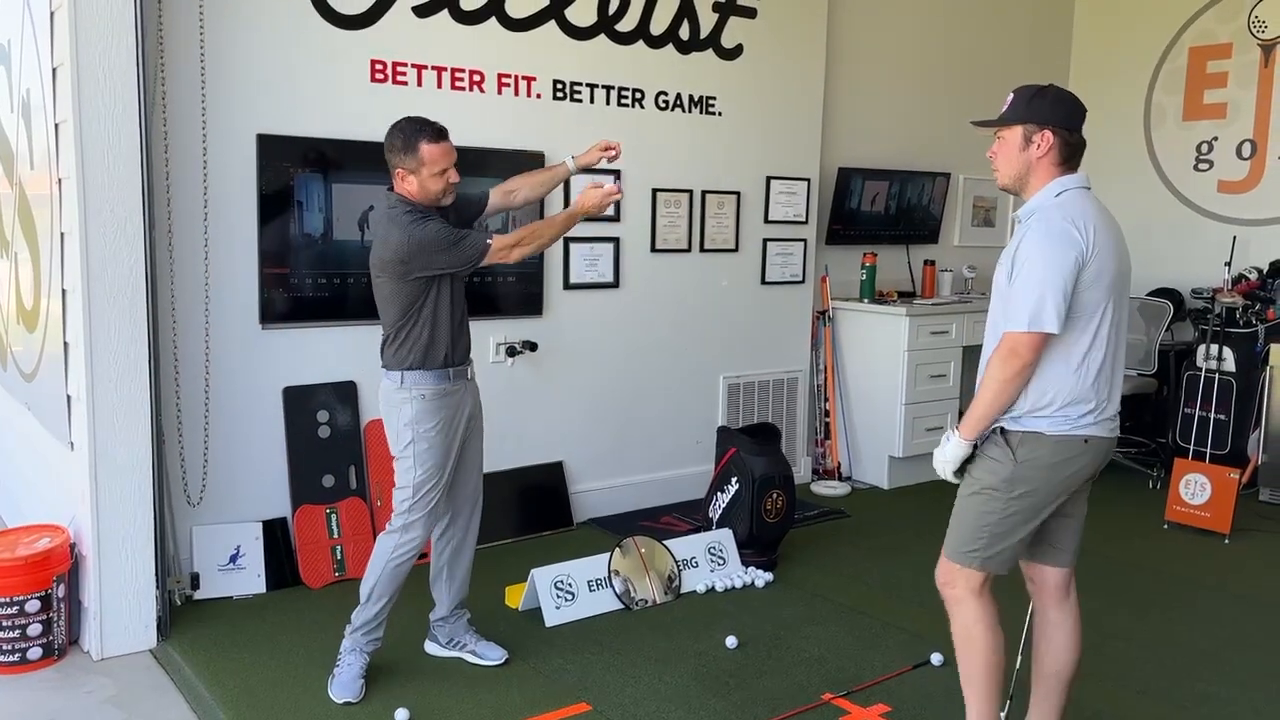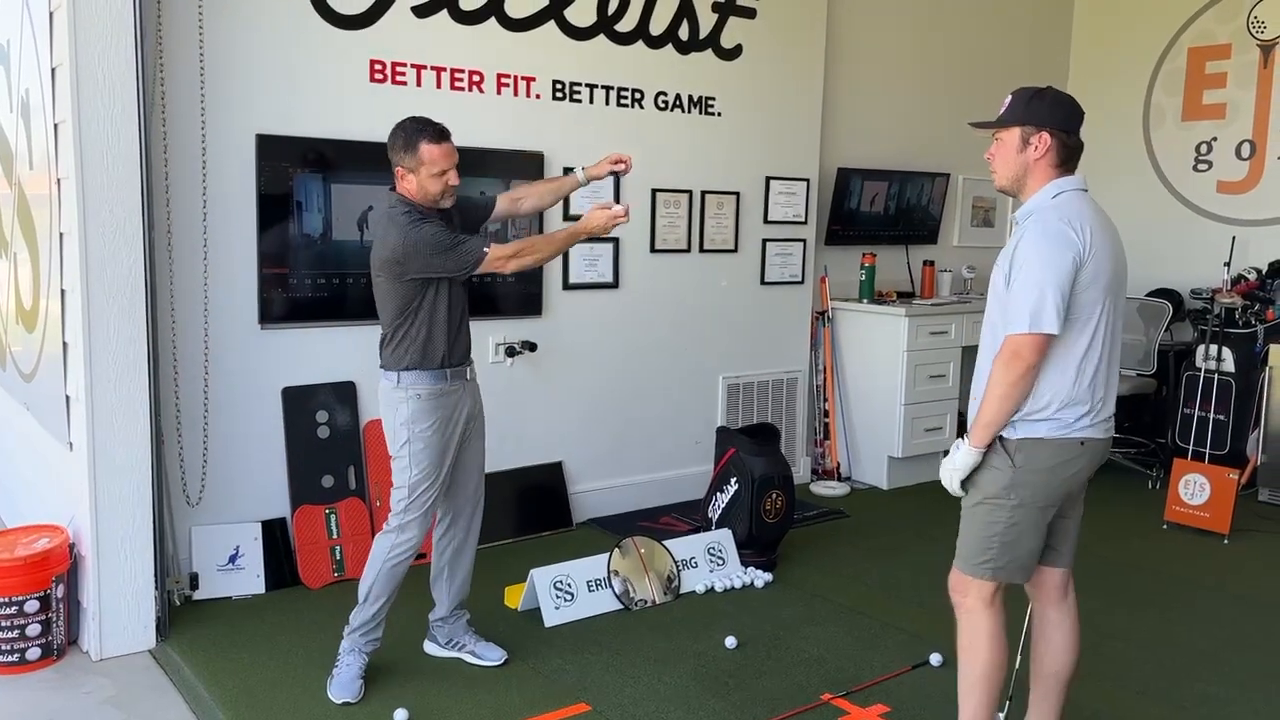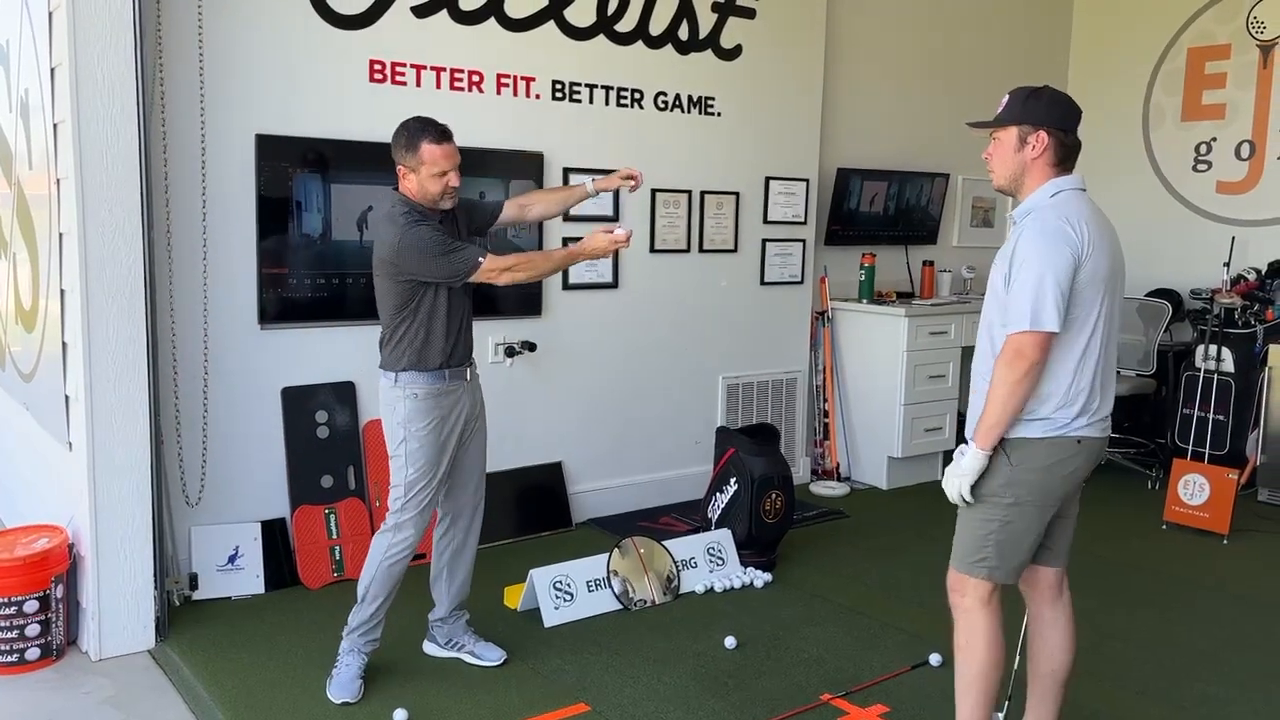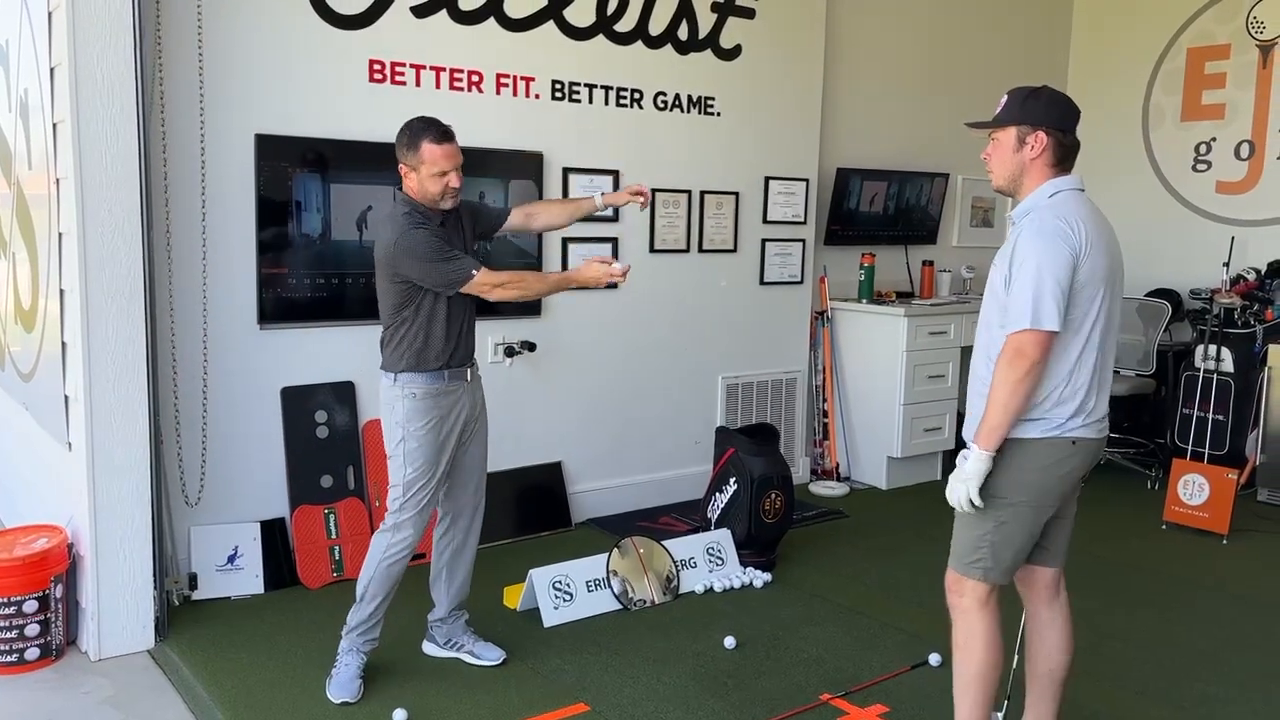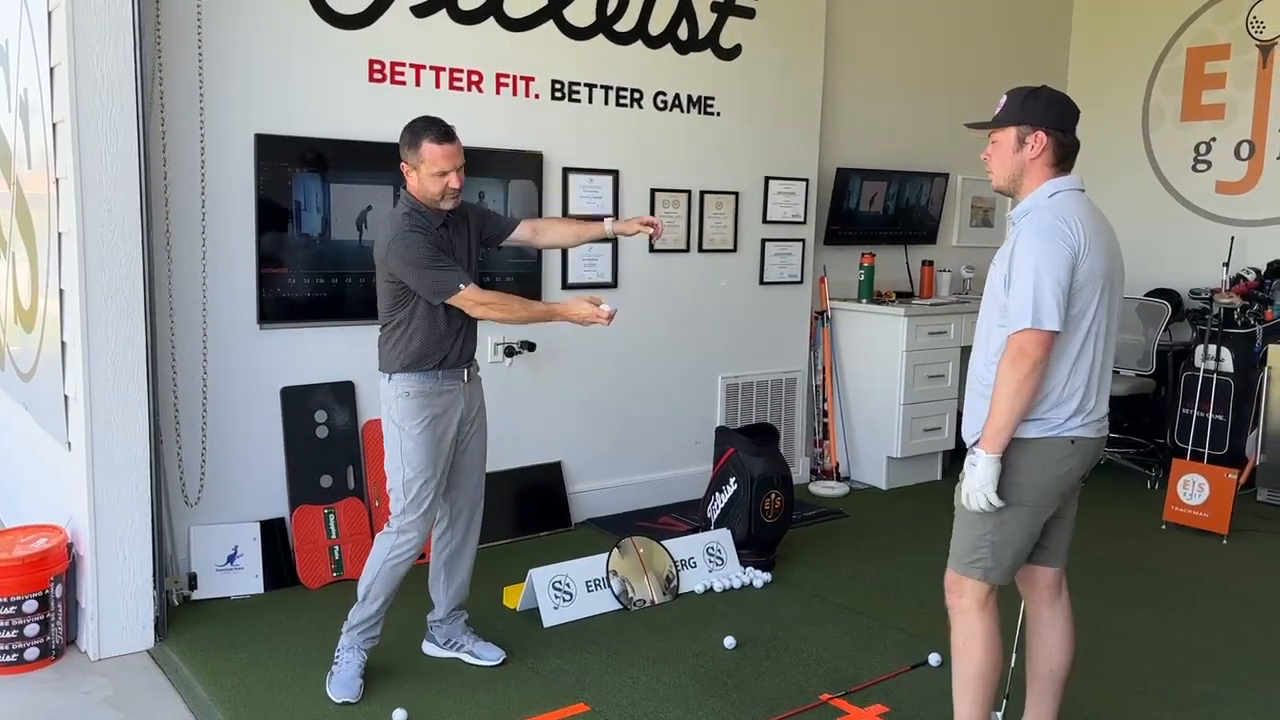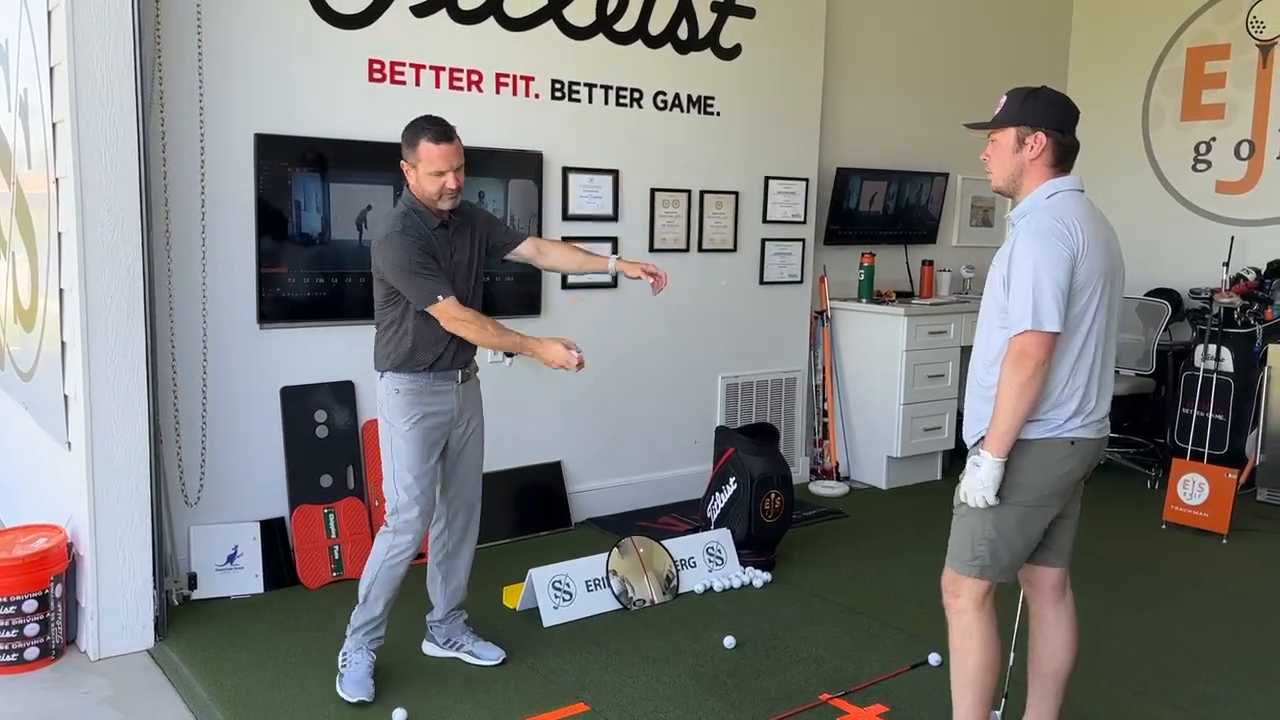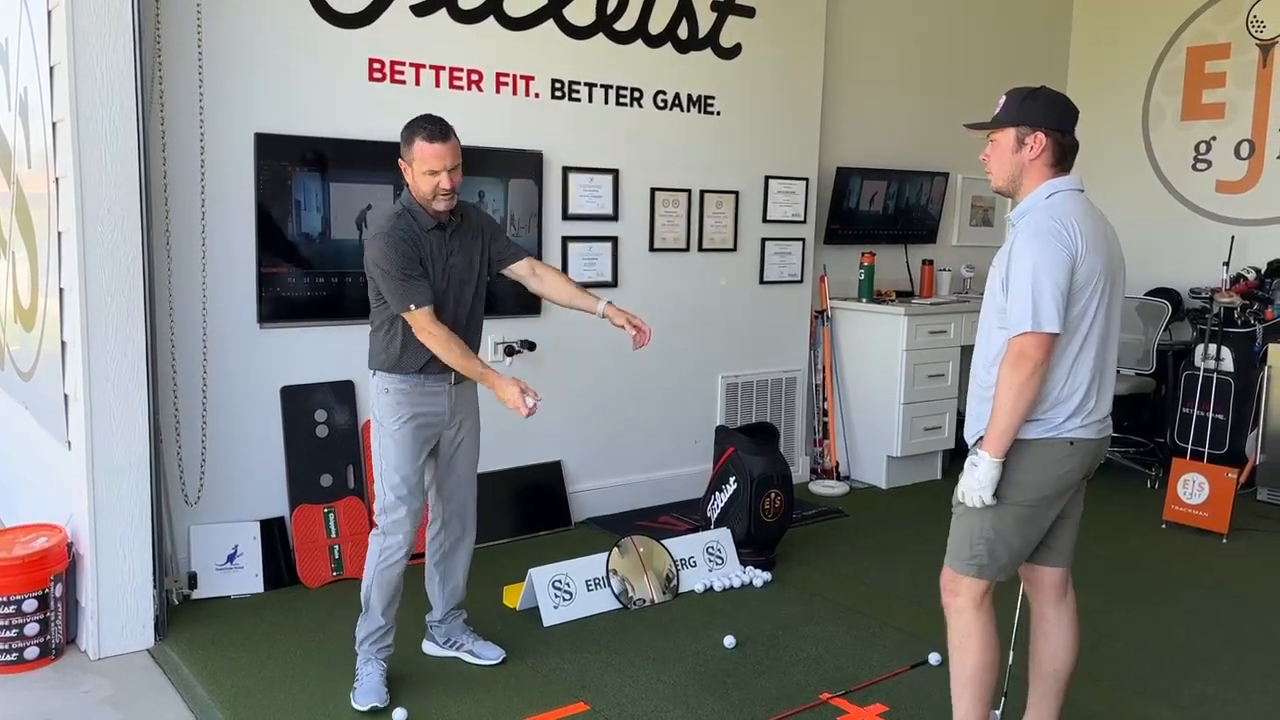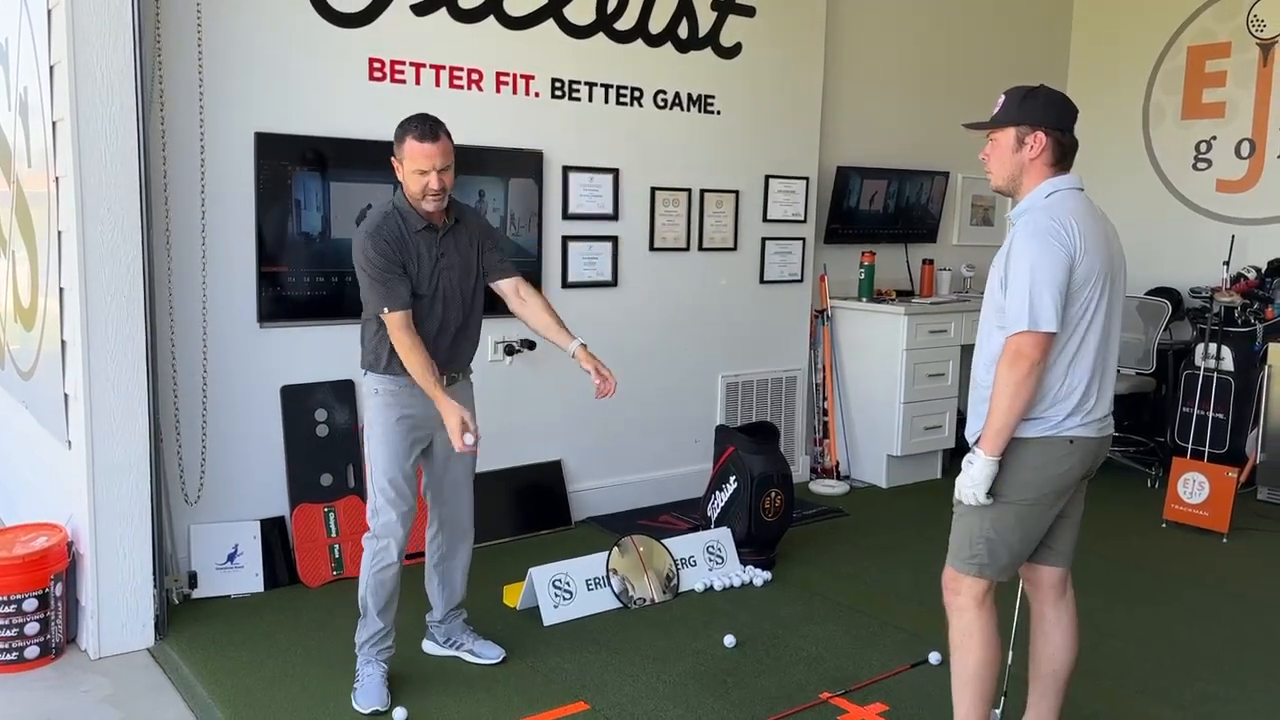
dt=0.1s
person 1, frame 1
left shoulder: (1053, 224)
right shoulder: (1084, 216)
left elbow: (1021, 350)
left wrist: (963, 434)
left hip: (1036, 439)
right hip: (1071, 433)
left knee: (960, 579)
right knee: (1052, 584)
person 1, frame 2
left shoulder: (1051, 226)
right shoulder: (1080, 217)
left elbow: (1024, 352)
left wrist: (970, 444)
left hip: (1033, 443)
right hip: (1067, 435)
left knee: (973, 589)
right knee: (1051, 586)
person 1, frame 3
left shoulder: (1048, 224)
right shoulder: (1080, 217)
left elbow: (1025, 351)
left wrist: (974, 447)
left hip: (1030, 442)
right hip: (1066, 436)
left knee: (971, 590)
right knee: (1045, 585)
person 1, frame 4
left shoulder: (1047, 224)
right shoulder: (1078, 217)
left elbow: (1026, 350)
left wrist: (977, 449)
left hip: (1028, 443)
right hip: (1063, 436)
left knee: (969, 590)
right knee: (1042, 585)
person 1, frame 5
left shoulder: (1045, 224)
right shoulder: (1081, 217)
left elbow: (1029, 349)
left wrist: (988, 452)
left hip: (1029, 442)
right hip: (1066, 436)
left knee: (968, 590)
right knee: (1043, 586)
person 1, frame 6
left shoulder: (1044, 225)
right shoulder: (1082, 218)
left elbow: (1030, 351)
left wrist: (991, 454)
left hip: (1030, 444)
right hip: (1068, 437)
left knee: (965, 589)
right knee: (1047, 585)
person 1, frame 7
left shoulder: (1043, 226)
right shoulder: (1085, 219)
left elbow: (1029, 353)
left wrist: (988, 455)
left hip: (1032, 444)
right hip: (1071, 436)
left knee: (964, 588)
right knee: (1049, 585)
person 1, frame 8
left shoulder: (1042, 225)
right shoulder: (1085, 218)
left elbow: (1026, 351)
left wrist: (985, 453)
left hip: (1031, 443)
right hip: (1071, 436)
left knee: (966, 587)
right knee: (1048, 584)
person 2, frame 1
left shoulder: (436, 206)
right shoulder: (409, 234)
left elbow: (506, 195)
right elbow: (509, 250)
left wrist: (574, 164)
right wrist: (578, 211)
left hip: (458, 383)
right hip: (419, 392)
left knee: (461, 511)
right knee: (411, 522)
left ankle: (448, 627)
right ankle: (357, 647)
person 2, frame 2
left shoulder: (441, 207)
right shoulder: (407, 234)
left elbow: (514, 201)
right elbow: (508, 260)
left wrist: (583, 175)
right wrist: (583, 229)
left hip: (459, 384)
right hip: (418, 393)
left knee: (463, 512)
right knee: (408, 522)
left ankle: (448, 628)
right ankle: (355, 647)
person 2, frame 3
left shoulder: (449, 209)
right shoulder: (405, 236)
left elbow: (521, 208)
right elbow: (501, 272)
left wrist: (594, 186)
right wrist: (582, 250)
left hip: (462, 384)
right hip: (418, 393)
left knee: (463, 513)
right knee: (406, 523)
left ankle: (448, 628)
right ankle: (355, 647)
person 2, frame 4
left shoulder: (456, 212)
right shoulder: (406, 237)
left elbow: (529, 217)
right elbow: (494, 287)
left wrist: (603, 201)
right wrist: (578, 278)
left hip: (464, 384)
right hip: (418, 393)
left knee: (463, 513)
right knee: (405, 523)
left ankle: (447, 628)
right ankle: (354, 646)
person 2, frame 5
left shoulder: (463, 215)
right shoulder: (404, 238)
left elbow: (534, 231)
right elbow: (477, 304)
left wrist: (613, 227)
right wrist: (564, 312)
left hip: (465, 385)
right hip: (416, 393)
left knee: (462, 515)
right knee: (409, 523)
left ankle: (447, 628)
right ankle: (354, 645)
person 2, frame 6
left shoulder: (469, 219)
right shoulder: (398, 238)
left elbow: (539, 250)
right elbow: (455, 318)
left wrist: (616, 263)
right wrist: (537, 348)
left hip: (462, 386)
right hip: (411, 394)
left knee: (459, 515)
right knee: (406, 523)
left ankle: (446, 628)
right ankle: (359, 645)
person 2, frame 7
left shoulder: (475, 223)
right shoulder: (390, 236)
left elbow: (533, 272)
right elbow: (428, 327)
left wrist: (606, 308)
right wrist: (497, 383)
left hip: (463, 388)
right hip: (403, 392)
left knee: (458, 516)
right knee: (399, 524)
left ankle: (446, 628)
right ankle: (373, 653)
person 2, frame 8
left shoulder: (472, 225)
right shoulder: (378, 236)
left elbow: (518, 292)
right elbow: (402, 331)
left wrist: (577, 348)
right wrist: (442, 403)
left hip: (456, 389)
right hip: (396, 394)
left knee: (455, 518)
right knee: (389, 528)
left ankle: (446, 627)
right ankle: (371, 657)
